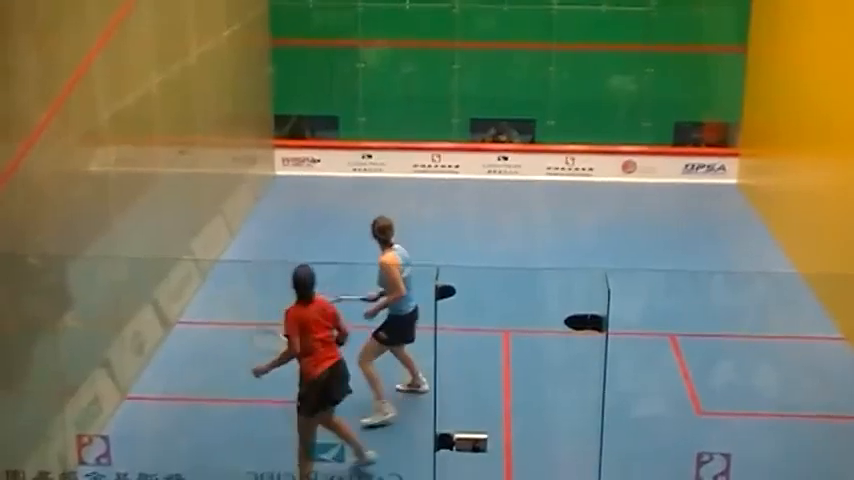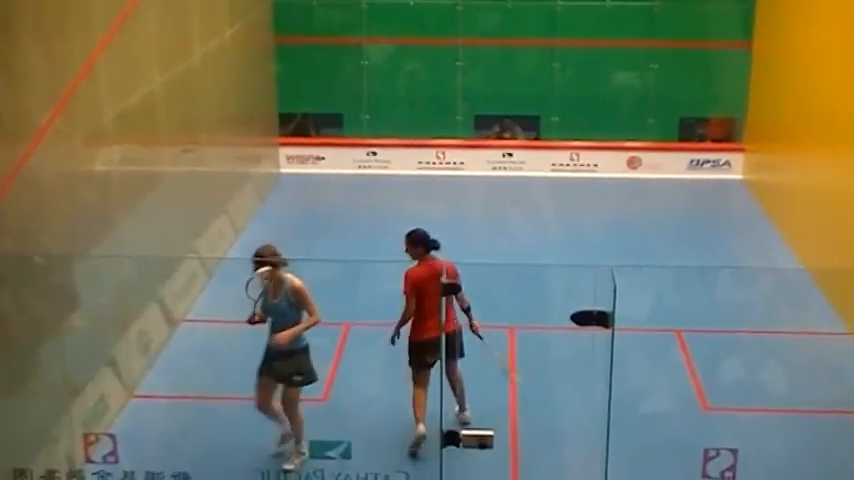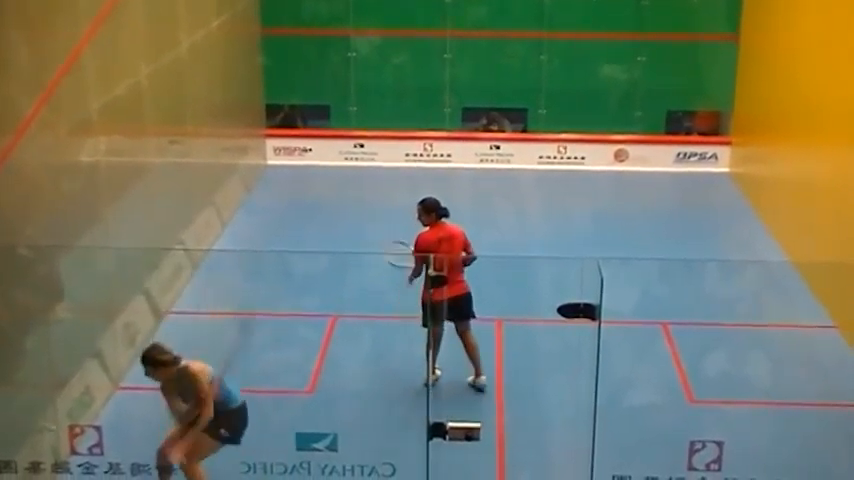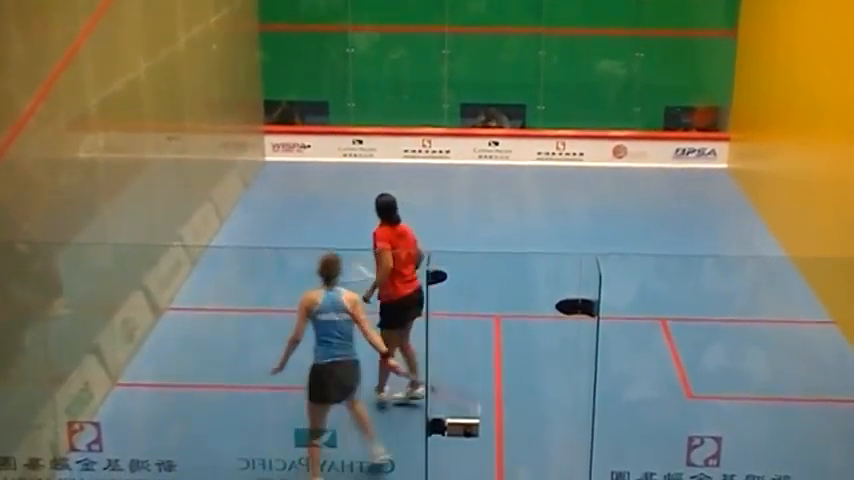
dt=0.7s
person 1, frame 1
left shoulder: (292, 313)
right shoulder: (325, 305)
left elbow: (294, 350)
right elbow: (343, 333)
left wrist: (267, 367)
left hip: (315, 376)
right hip: (336, 367)
left knee: (306, 437)
right knee: (327, 418)
right ankle: (361, 452)
person 1, frame 2
left shoulder: (412, 274)
right shoulder: (448, 267)
left elbow: (410, 310)
right elbow: (460, 297)
left wrist: (397, 328)
right wrist: (471, 319)
left hip: (423, 336)
right hip: (450, 330)
left knee: (420, 385)
right knee: (453, 372)
left ankle: (420, 427)
right ankle: (463, 412)
person 1, frame 3
left shoulder: (423, 238)
right shoulder: (458, 232)
left elbow: (417, 270)
right elbow: (472, 256)
left wrist: (412, 277)
left hip: (435, 297)
right hip: (460, 293)
left knee: (435, 334)
right knee: (466, 334)
left ankle: (431, 373)
right ankle: (479, 376)
person 1, frame 4
left shoulder: (380, 233)
right shoulder: (406, 230)
left elbow: (387, 265)
right elbow: (418, 256)
left wrist: (371, 290)
left hip: (394, 296)
right hip: (414, 291)
left knee: (389, 344)
right knee: (403, 341)
left ankle: (381, 391)
right ankle: (416, 386)
person 2, frame 1
left shoulder: (387, 261)
right shoulder: (399, 251)
left elbow: (400, 293)
left wrist: (377, 307)
right wrist: (381, 294)
left hip: (399, 318)
right hip: (410, 311)
left knee: (364, 360)
right knee: (397, 349)
left ankle: (384, 408)
right ankle: (417, 381)
person 2, frame 2
left shoulder: (294, 286)
right shoulder: (267, 284)
left elbow: (315, 317)
left wrist: (291, 333)
right wrist: (257, 317)
left hip: (295, 352)
right hip: (274, 350)
left knee: (289, 406)
right knee: (262, 403)
left ankle: (300, 448)
right ankle: (286, 429)
person 2, frame 3
left shoulder: (193, 371)
right shoulder: (167, 387)
left elbow: (207, 411)
right elbow: (182, 418)
left wrist: (183, 445)
left hip: (232, 414)
right hip: (220, 411)
left knee: (187, 461)
right knee: (164, 454)
person 2, frame 4
left shoulder: (310, 298)
right shoulder: (351, 298)
left elbow: (297, 337)
right elbow: (367, 331)
left wrist: (282, 363)
right wrist: (386, 355)
left hip: (324, 369)
right hip: (350, 366)
left knee: (316, 428)
right knee: (353, 403)
right ankle: (376, 450)
